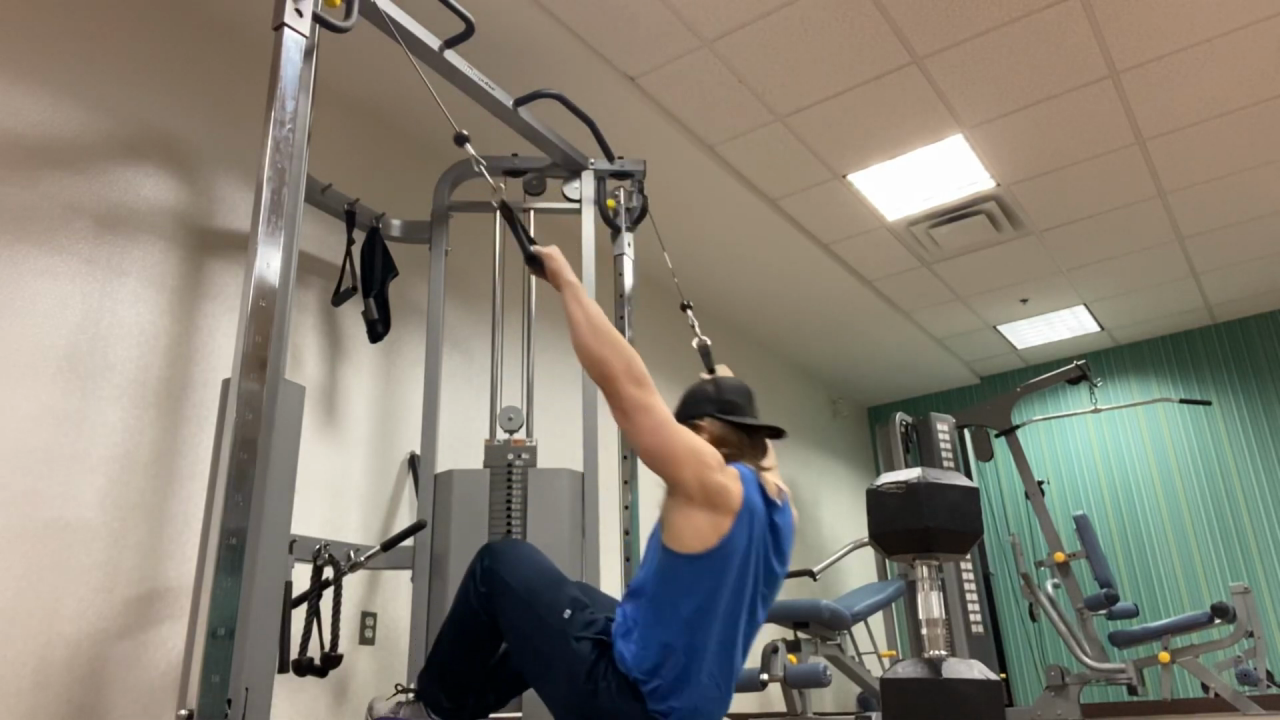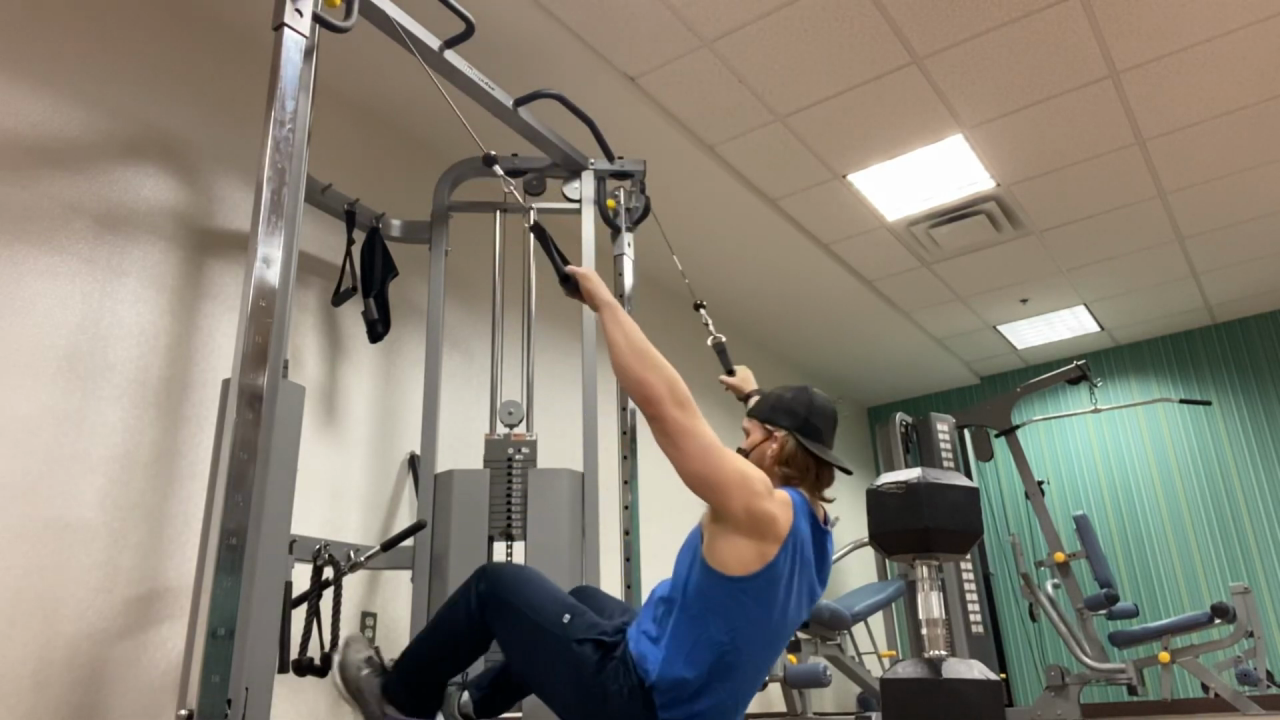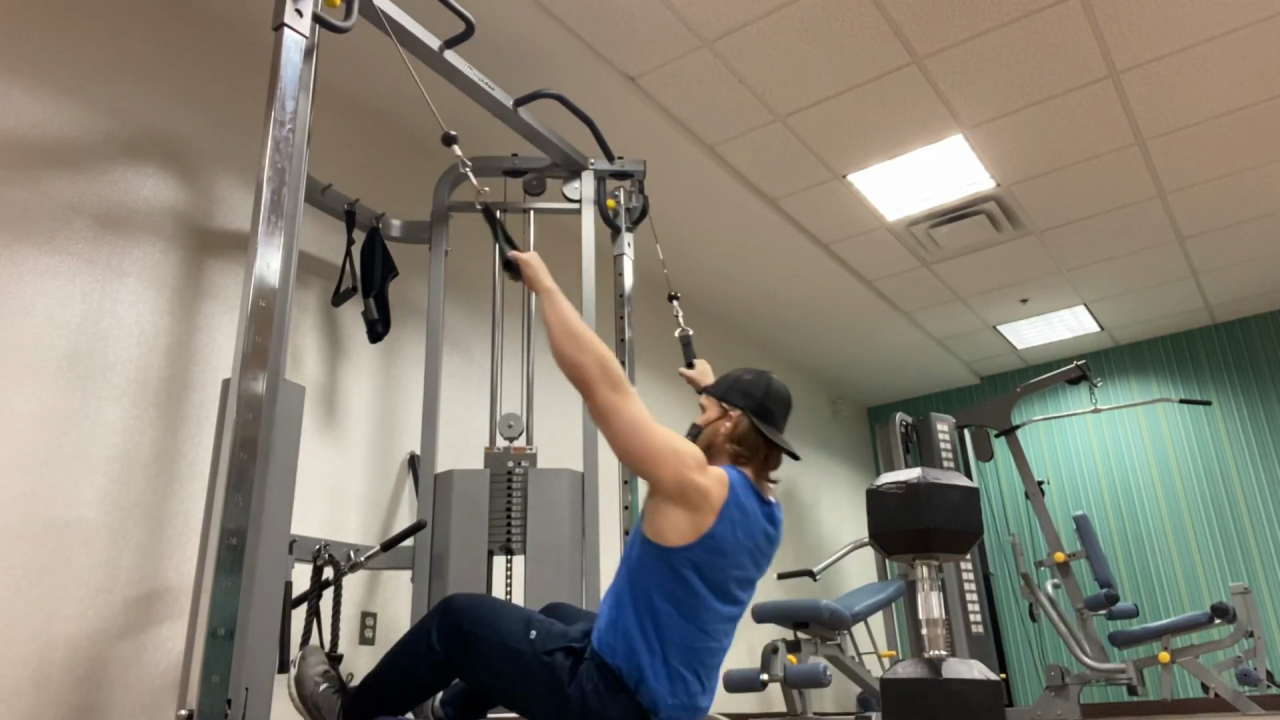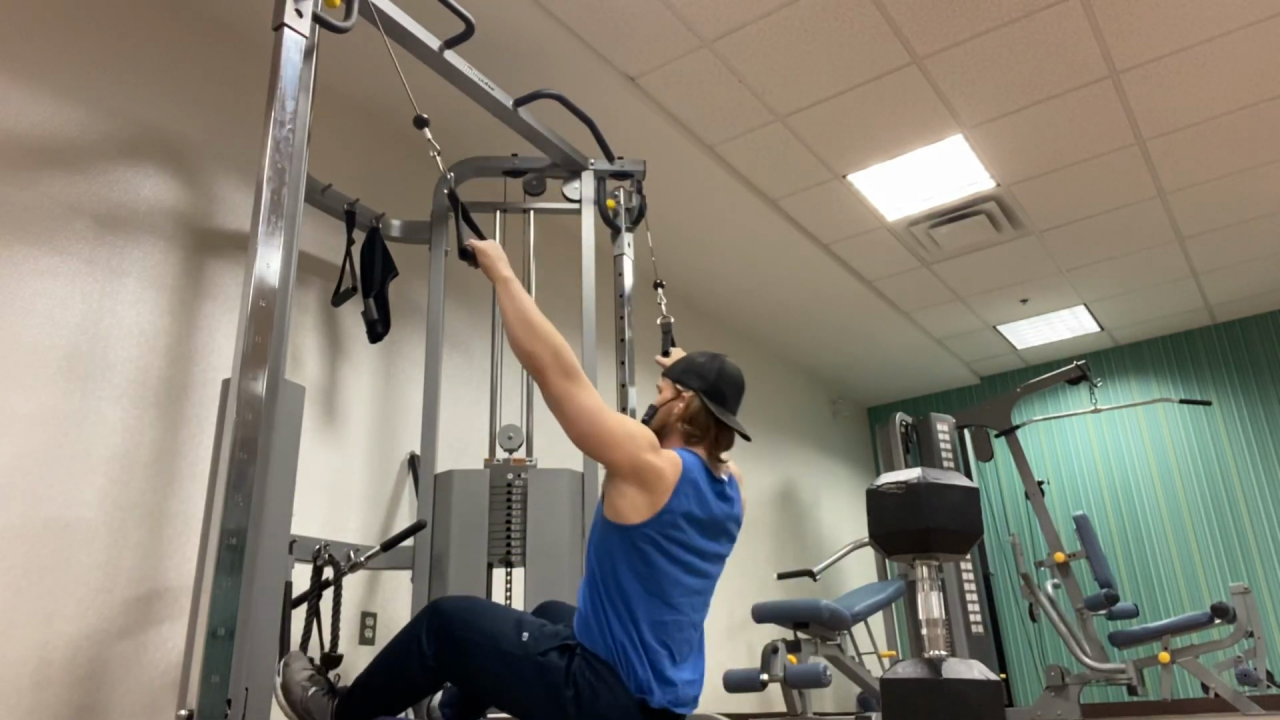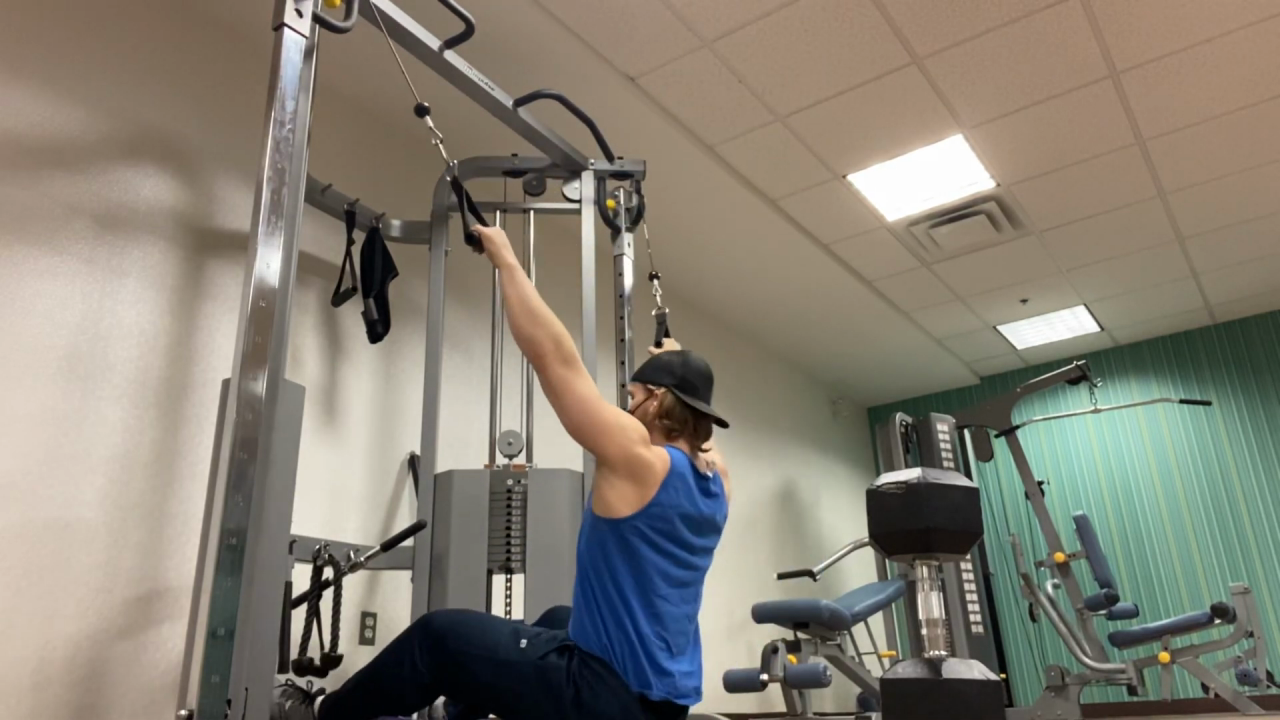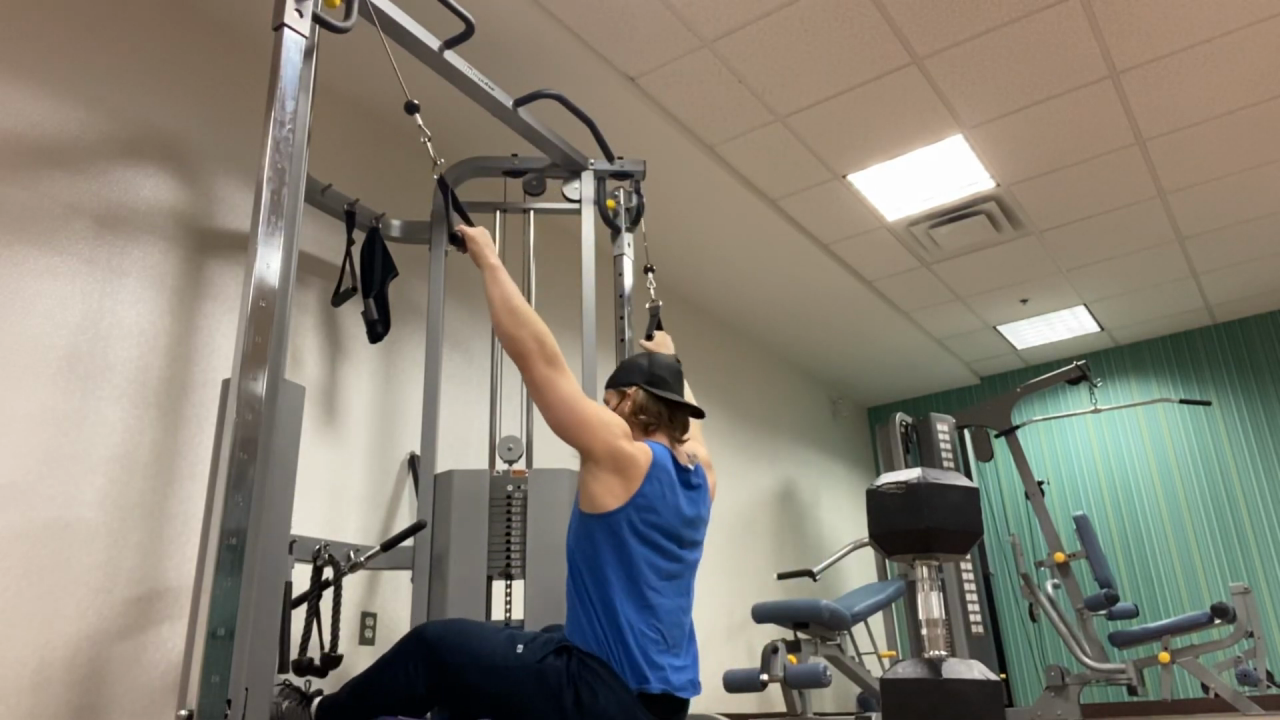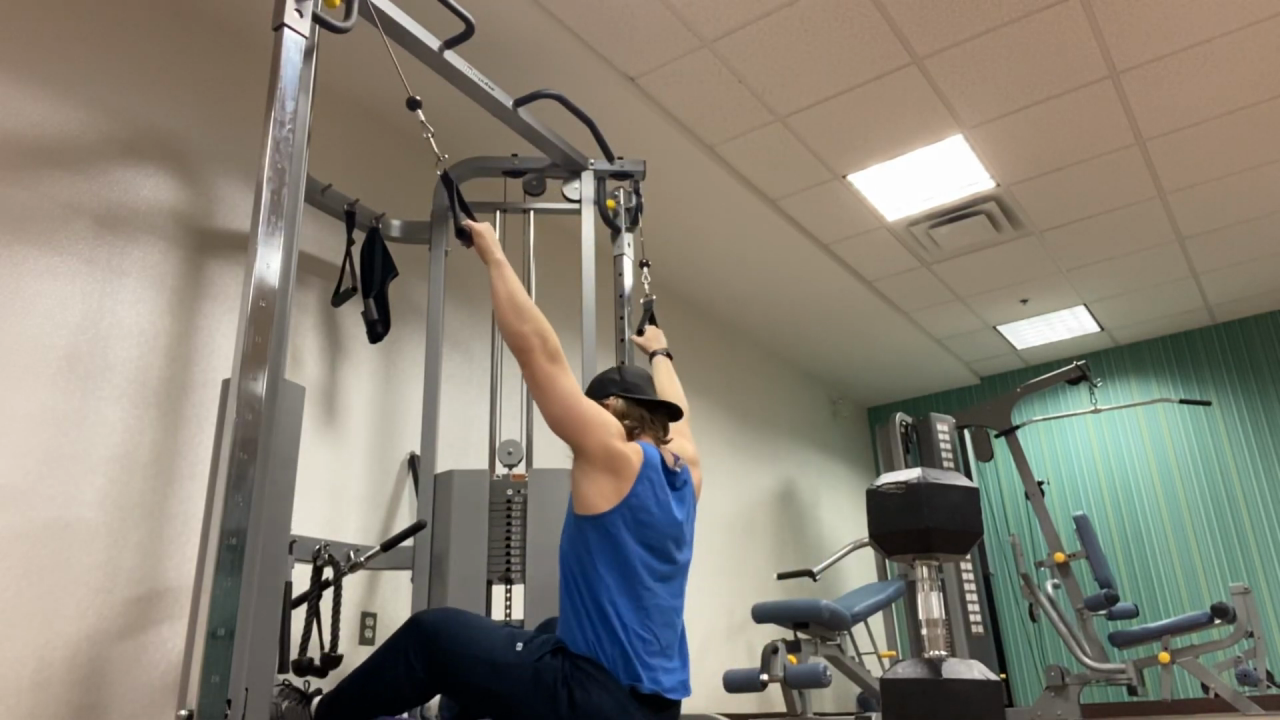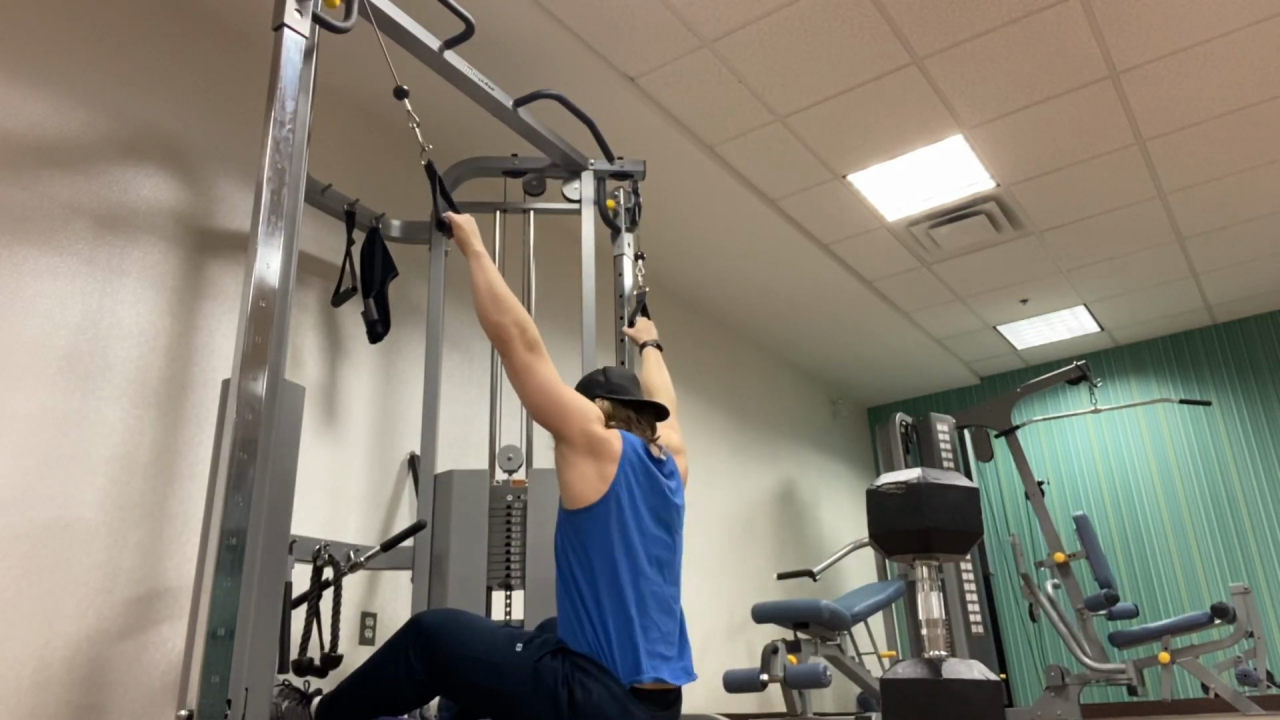
dt=0.3s
person 1, frame 1
left shoulder: (716, 484)
right shoulder: (774, 497)
left elbow: (623, 381)
right elbow: (747, 432)
left wrist: (565, 279)
right wrist: (724, 384)
left knee: (502, 563)
right knee: (572, 599)
person 1, frame 2
left shoulder: (759, 507)
right shoulder: (812, 522)
left elbow: (663, 402)
right elbow: (785, 440)
left wrist: (603, 301)
right wrist: (754, 395)
left knee: (499, 586)
right knee: (586, 601)
person 1, frame 3
left shoulder: (697, 484)
right shoulder: (764, 509)
left elbow: (602, 381)
right elbow: (740, 429)
left wrist: (544, 284)
right wrist: (709, 386)
left knee: (459, 618)
right knee: (563, 619)
person 1, frame 4
left shoulder: (650, 466)
right shoulder: (728, 486)
left elbow: (554, 368)
left wrist: (501, 273)
right wrist: (681, 369)
left knee: (448, 622)
right knee: (551, 616)
person 1, frame 5
left shoulder: (638, 459)
right shoulder: (714, 480)
left elbow: (554, 357)
right elbow: (693, 414)
left wrist: (505, 259)
right wrist: (675, 360)
left knee: (441, 635)
right knee: (558, 625)
person 1, frame 6
left shoulder: (622, 455)
right shoulder: (699, 470)
left elbow: (536, 354)
right elbow: (682, 410)
left wrist: (488, 259)
right wrist: (666, 356)
left knee: (438, 644)
right knee: (550, 642)
person 1, frame 7
left shoulder: (614, 455)
right shoulder: (684, 469)
left elbow: (538, 351)
right elbow: (675, 412)
left wrist: (494, 256)
right wrist: (659, 353)
left knee: (433, 634)
right knee: (550, 634)
person 1, frame 8
left shoulder: (599, 447)
right shoulder: (670, 459)
left elbow: (517, 340)
right elbow: (662, 404)
left wrist: (473, 247)
right wrist: (649, 344)
left knee: (433, 635)
right knee: (550, 635)
